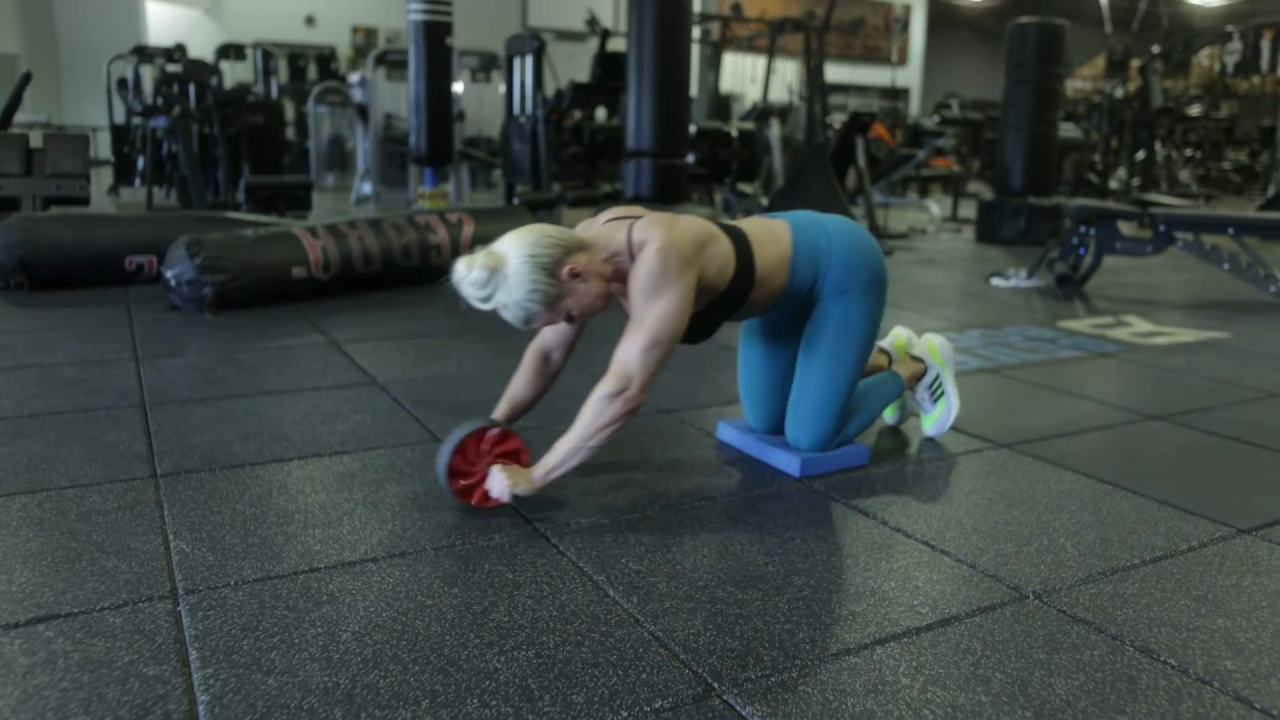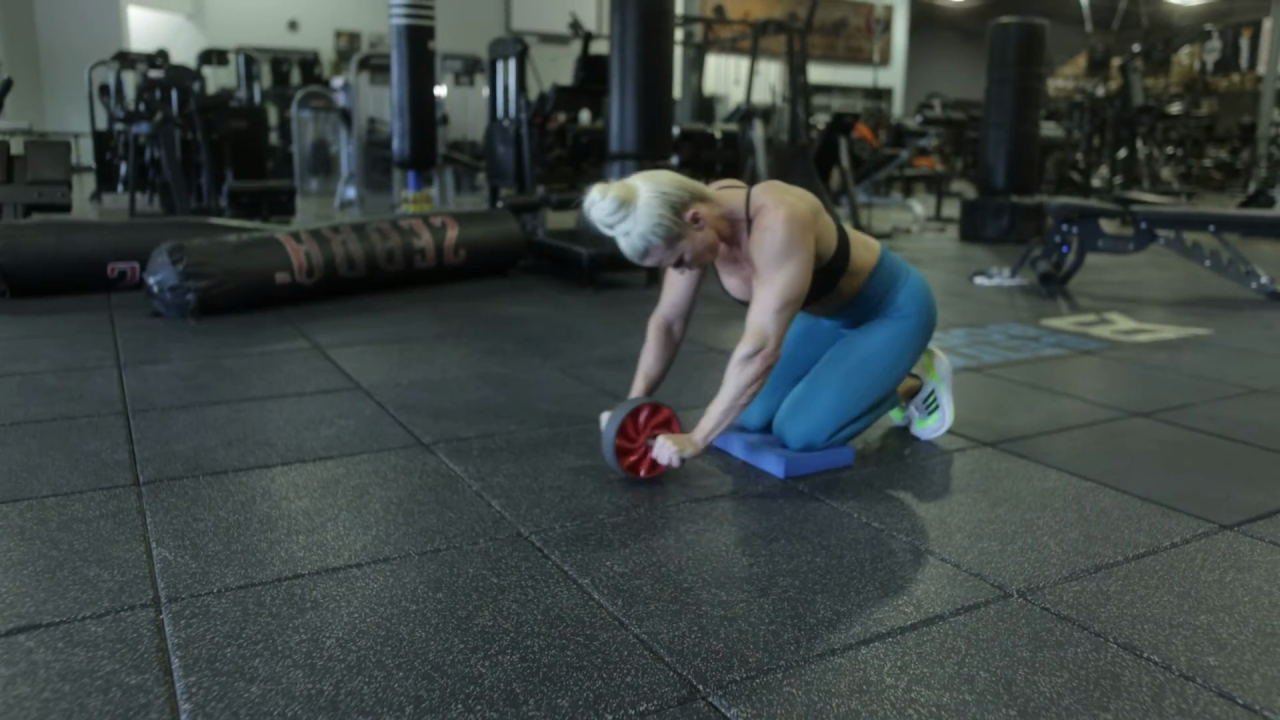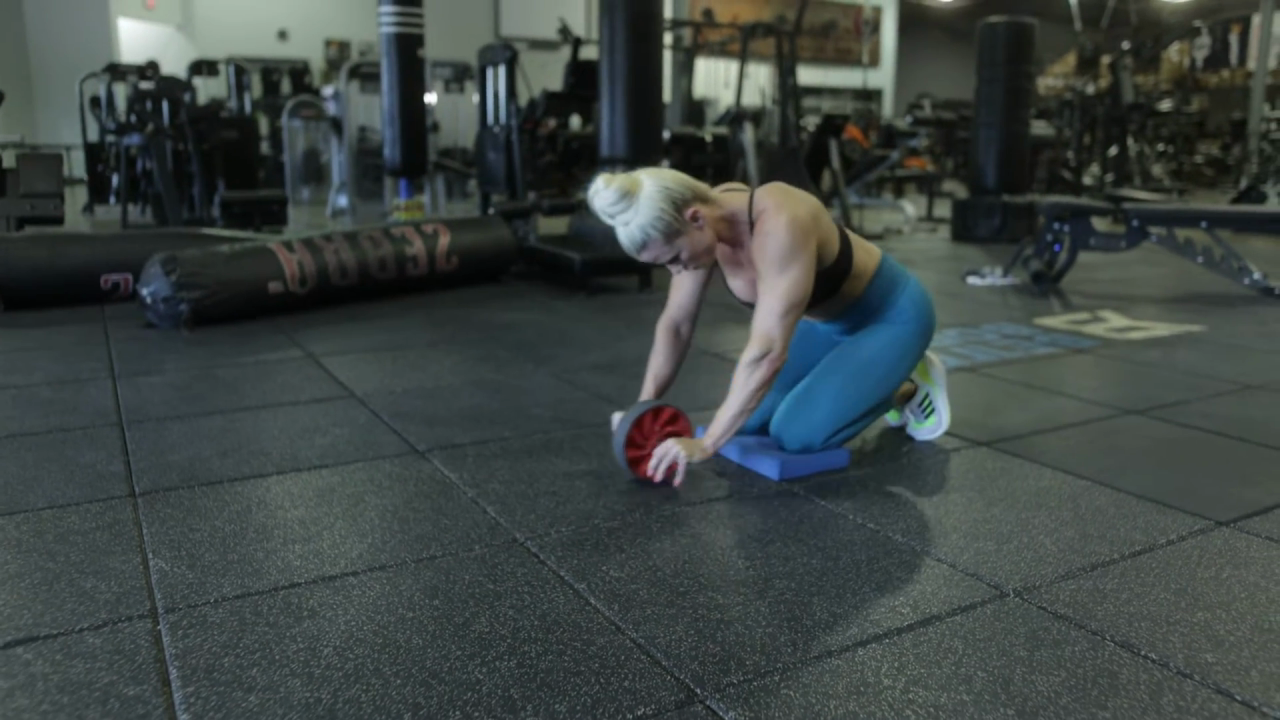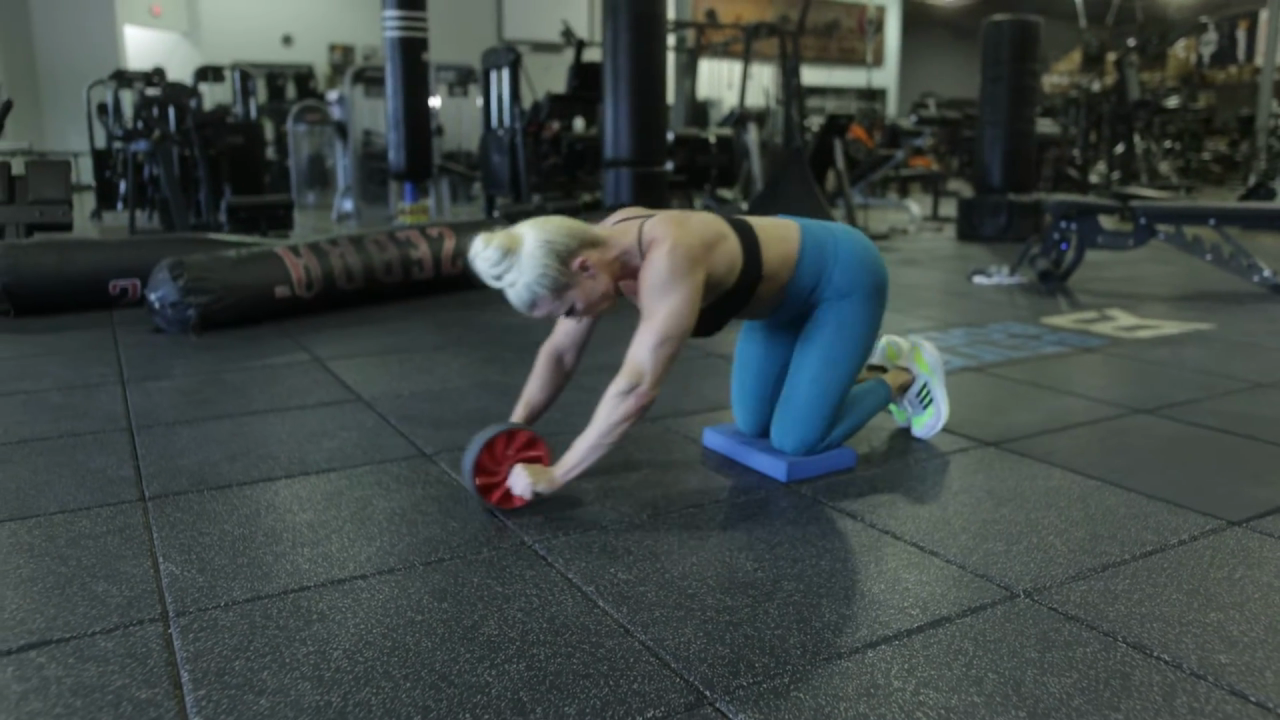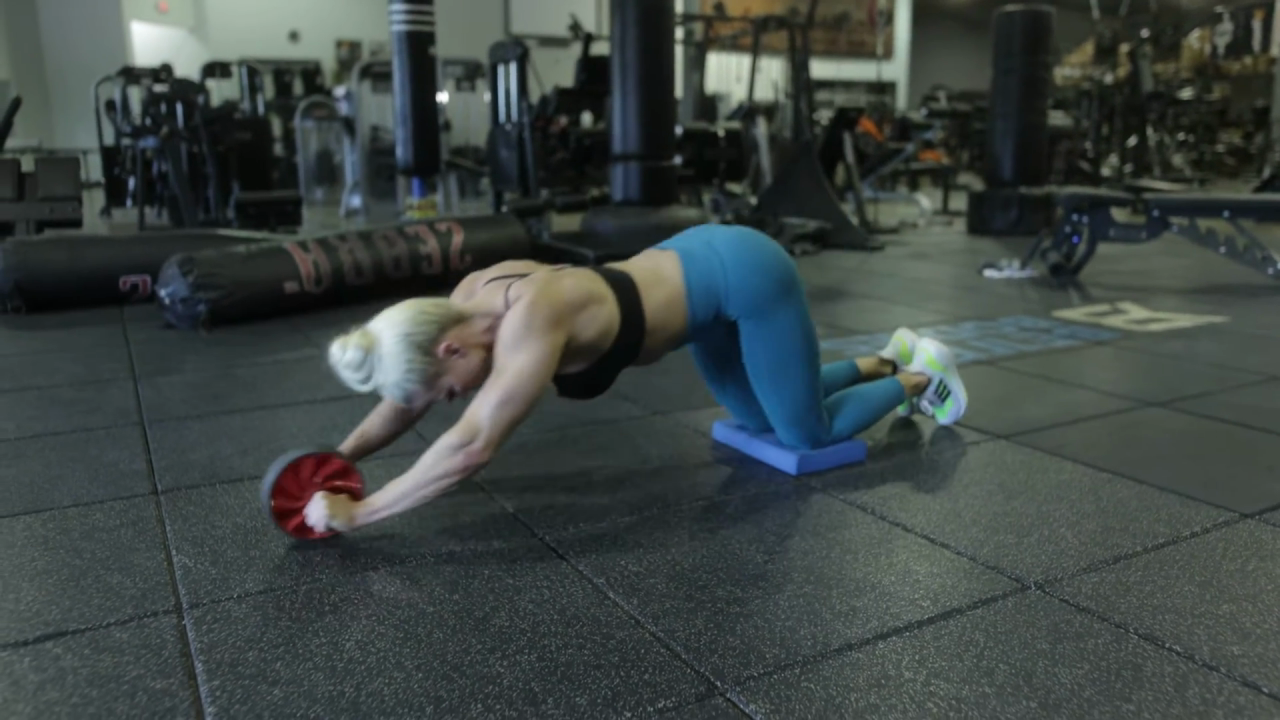
dt=0.5s
person 1, frame 1
left shoulder: (656, 259)
right shoulder: (582, 244)
left elbow: (622, 393)
right elbow: (547, 351)
left wrist: (533, 478)
right wrist: (494, 428)
left hip: (842, 269)
right hip: (786, 271)
left knee: (810, 437)
right knee: (764, 424)
left ankle: (917, 370)
right ankle: (884, 357)
person 1, frame 2
left shoulder: (778, 221)
right shoulder: (698, 212)
left elbow: (760, 350)
right elbow: (668, 322)
left wrist: (695, 439)
left hip: (895, 310)
right hip: (831, 314)
left knee: (798, 433)
right knee: (751, 420)
left ankle: (910, 384)
right ankle: (872, 368)
person 1, frame 3
left shoulder: (779, 225)
right shoulder: (704, 219)
left elbow: (768, 353)
right elbow: (675, 323)
left wrist: (705, 444)
right wrist: (644, 406)
left hip: (893, 315)
left knee: (796, 436)
right knee: (749, 419)
left ankle: (906, 388)
right ankle: (880, 376)
person 1, frame 4
left shoulder: (669, 256)
right shoulder: (597, 247)
left elbow: (637, 386)
right elbow: (559, 353)
left wrist: (555, 475)
right wrist: (513, 431)
left hip: (843, 277)
right hip: (788, 286)
left knee: (795, 440)
right knee: (752, 426)
left ankle: (901, 377)
right ankle: (875, 364)
person 1, frame 5
left shoulder: (530, 323)
right shoulder: (474, 299)
left elbow: (472, 449)
right elbow: (406, 395)
left wrist: (353, 510)
right wrist: (341, 456)
left hip: (744, 276)
right hip: (704, 266)
left knee: (808, 430)
right knee: (762, 422)
left ankle: (920, 377)
right ankle: (881, 362)
